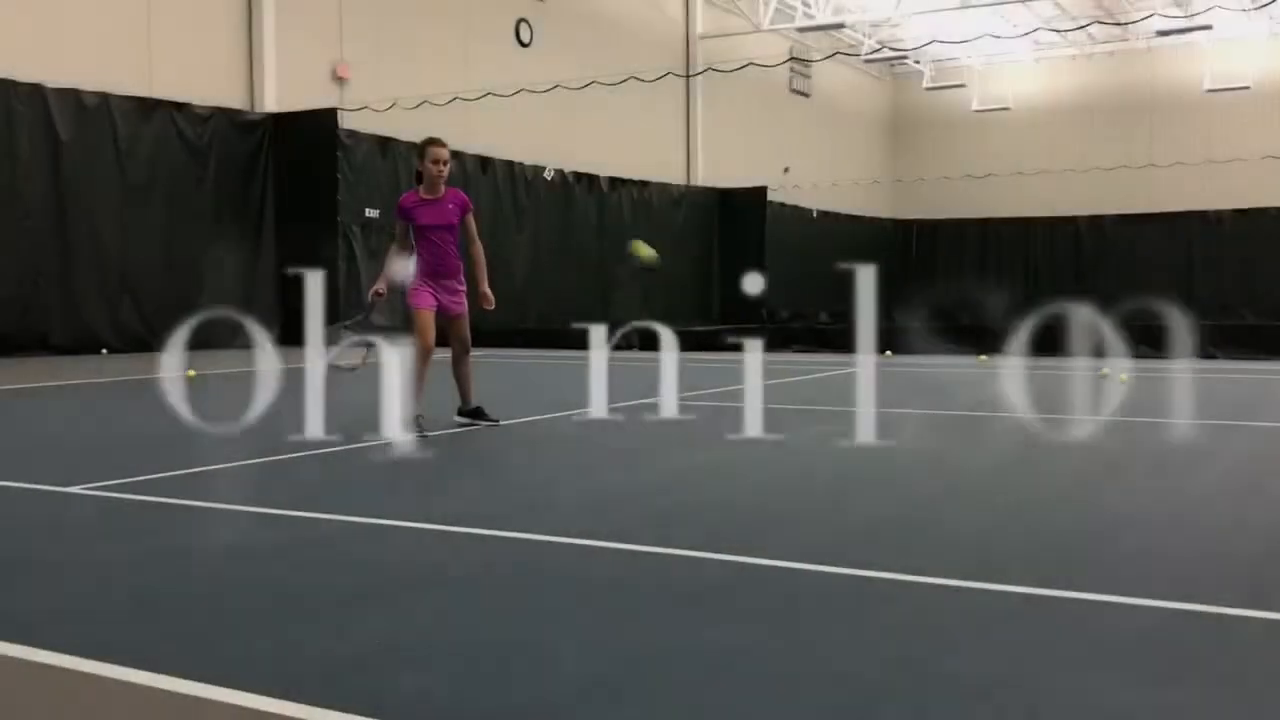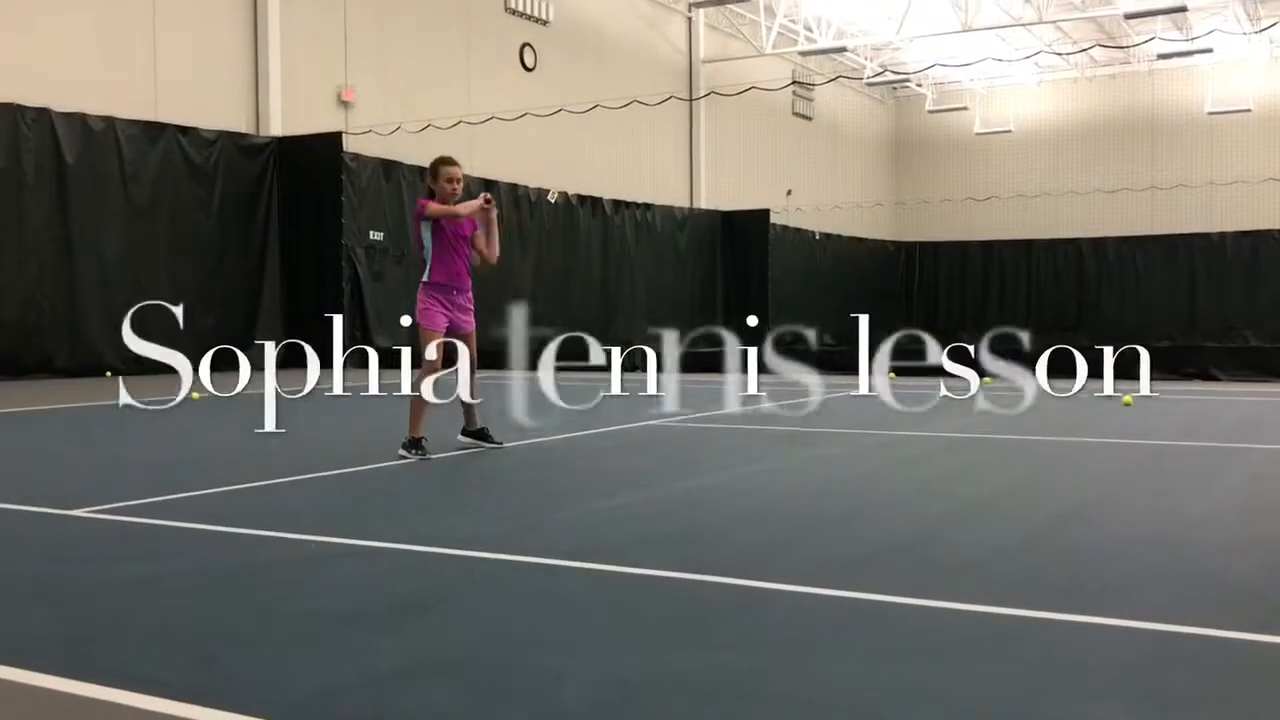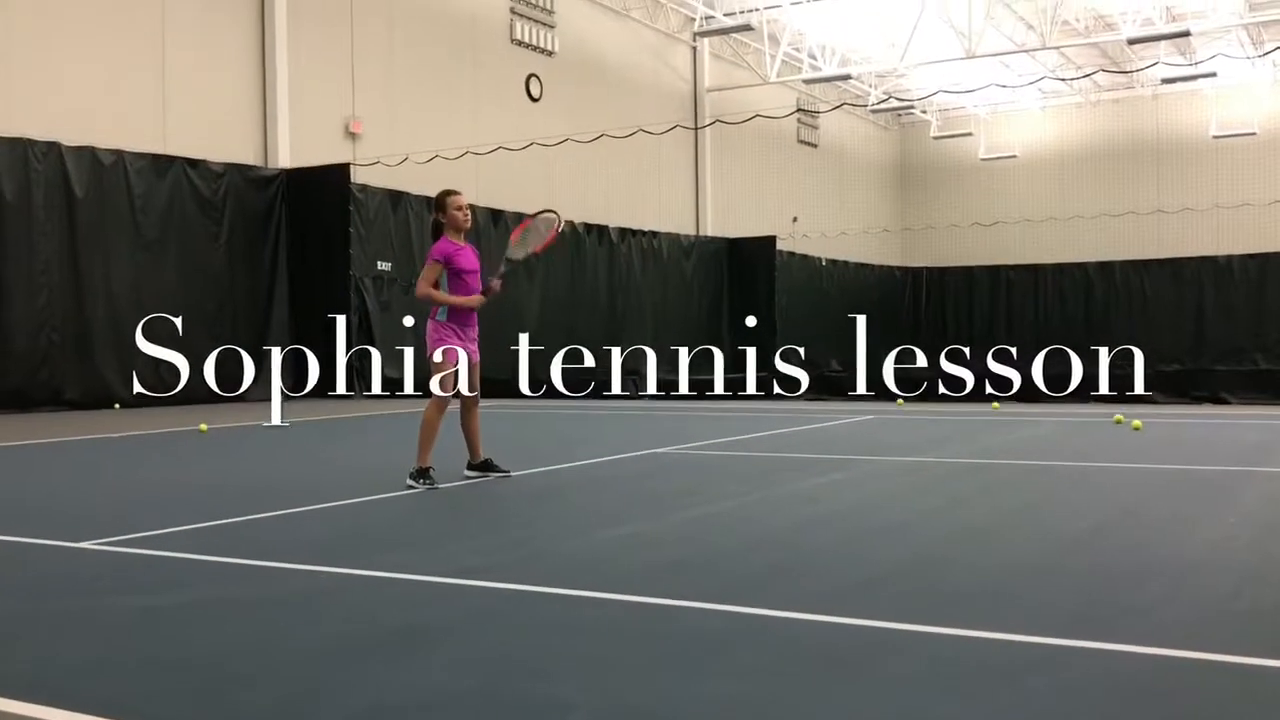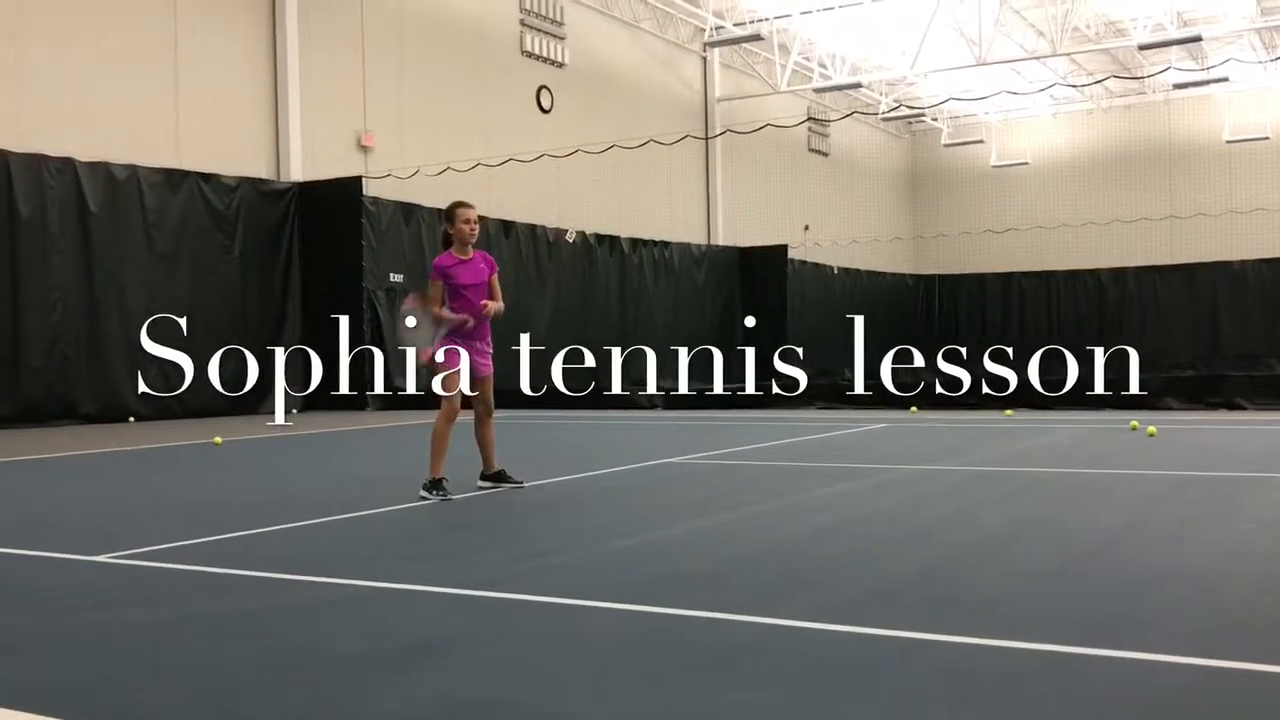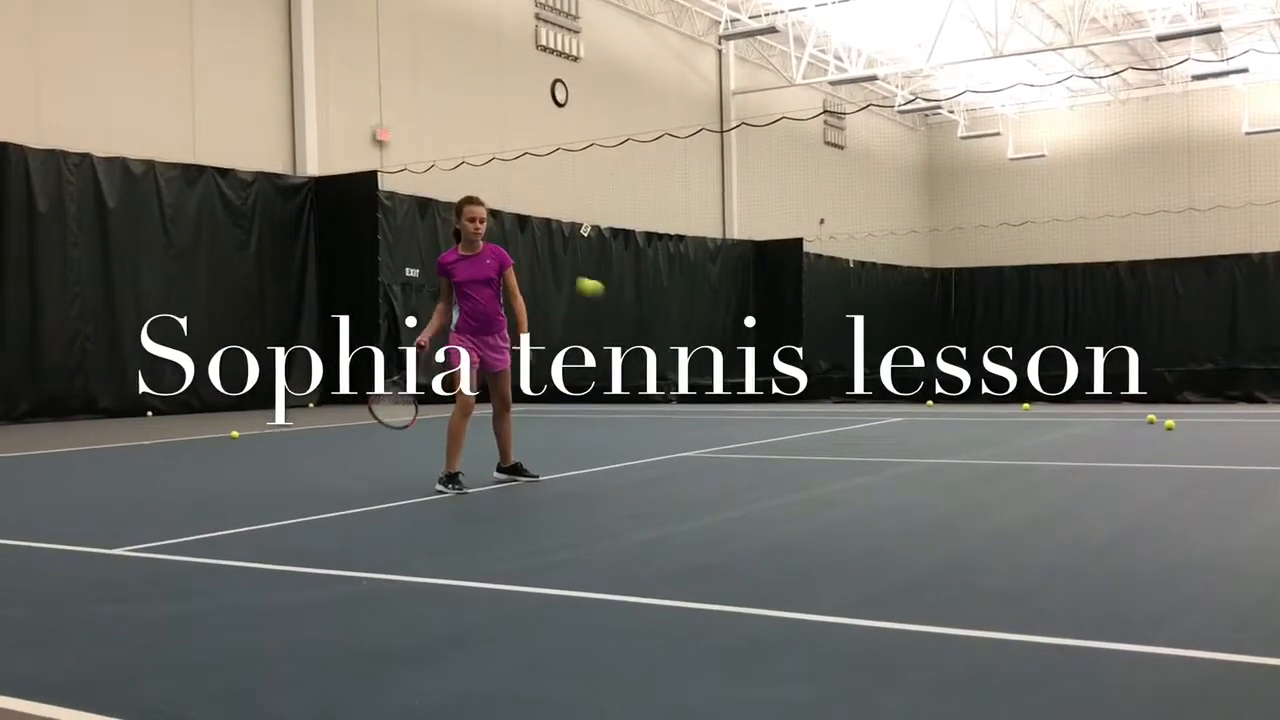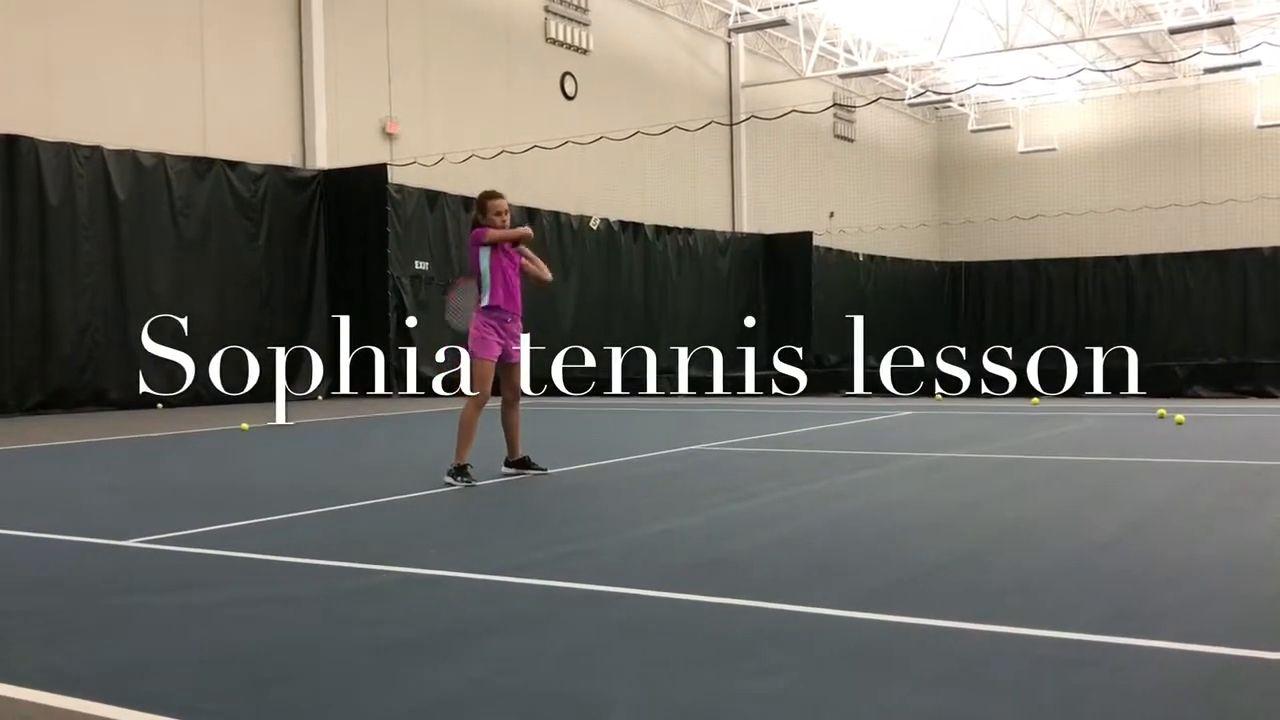
dt=0.7s
person 1, frame 1
left shoulder: (459, 200)
right shoulder: (408, 203)
left elbow: (474, 244)
right elbow: (400, 246)
left wrist: (483, 284)
right wrist: (383, 282)
left hip: (454, 283)
right hip: (422, 282)
left knee: (462, 347)
right knee: (426, 345)
left ankle: (467, 408)
right ankle: (410, 415)
person 1, frame 2
left shoulder: (470, 220)
right shoulder: (426, 208)
left elbow: (490, 258)
right elbow: (457, 211)
left wrist: (490, 218)
right wrist: (477, 202)
left hip: (463, 298)
right hip: (434, 297)
left knee: (469, 365)
right knee: (431, 366)
left ankle: (471, 428)
right ankle: (413, 439)
person 1, frame 3
left shoulder: (471, 250)
right shoulder: (442, 249)
right elbow: (422, 290)
left wrist: (490, 290)
right wrist: (461, 301)
left hip: (468, 330)
right hip: (445, 330)
left knee: (471, 398)
right knee: (442, 397)
left ankle: (477, 461)
right ankle: (420, 469)
person 1, frame 4
left shoulder: (487, 261)
right shoulder: (442, 264)
left elbow: (500, 304)
right elbow: (433, 307)
left wrist: (493, 307)
right wrist: (452, 318)
left hip: (481, 343)
right hip: (452, 343)
left knee: (485, 409)
right knee: (450, 408)
left ankle: (490, 472)
right ankle: (433, 480)
person 1, frame 5
left shoulder: (499, 256)
right shoulder: (447, 261)
left elbow: (515, 298)
right elbow: (445, 303)
left wrist: (523, 337)
right wrist: (427, 334)
left hip: (496, 338)
right hip: (464, 338)
left knee: (503, 403)
right knee: (465, 403)
left ankle: (507, 464)
right ankle: (449, 474)
person 1, frame 6
left shoulder: (512, 251)
right shoulder: (480, 237)
left elbow: (546, 276)
right elbow: (526, 232)
left wrist: (521, 247)
right wrist: (518, 236)
left hip: (512, 325)
right hip: (488, 324)
left knee: (513, 395)
right knee: (480, 396)
left ankle: (514, 458)
right ankle: (458, 466)
